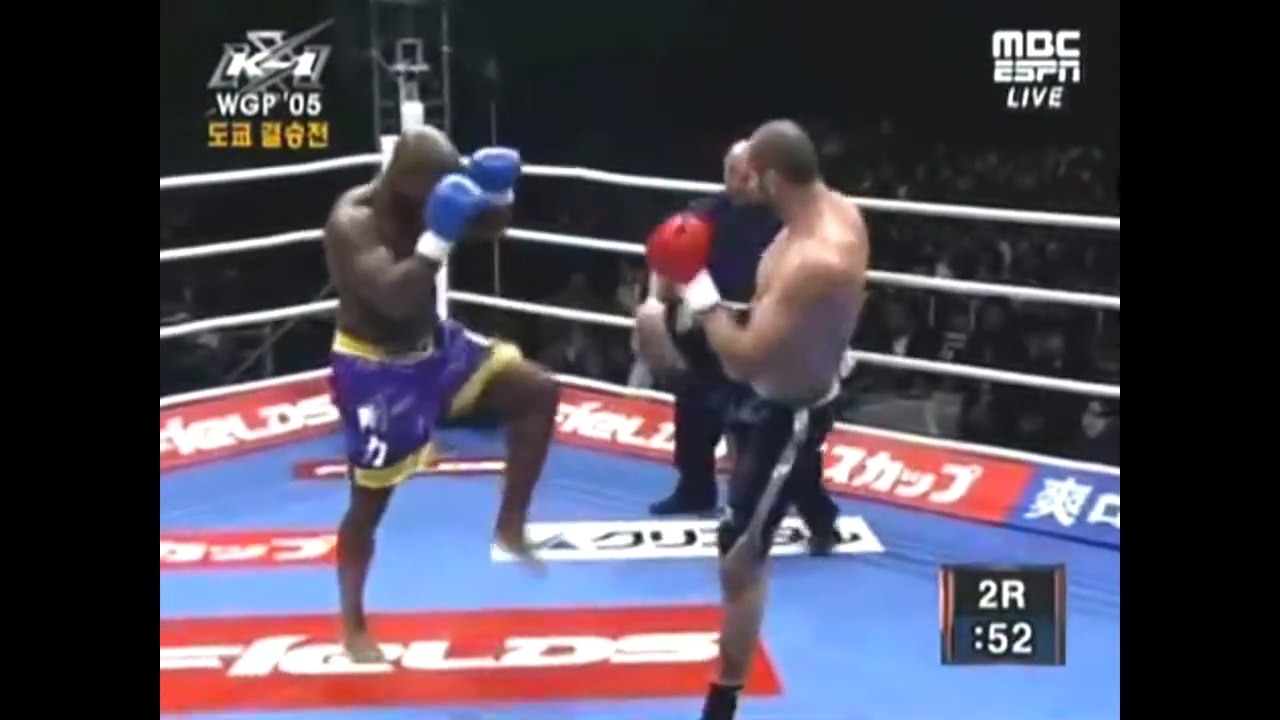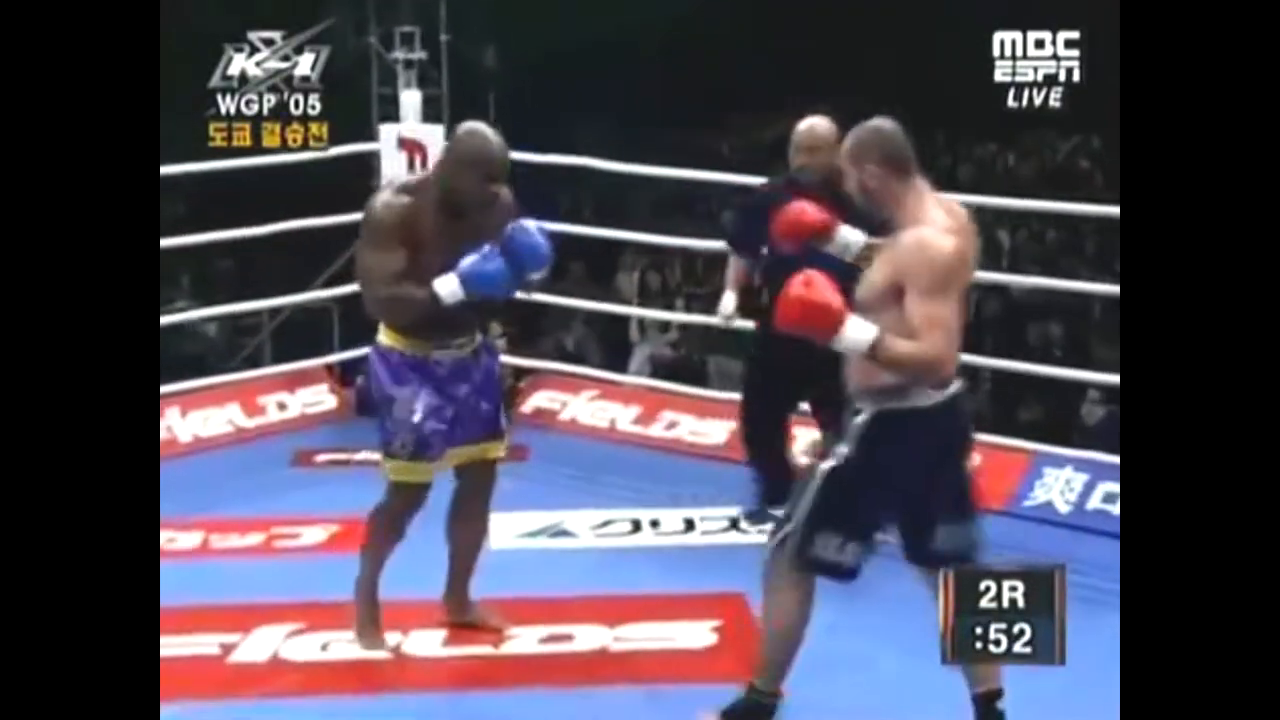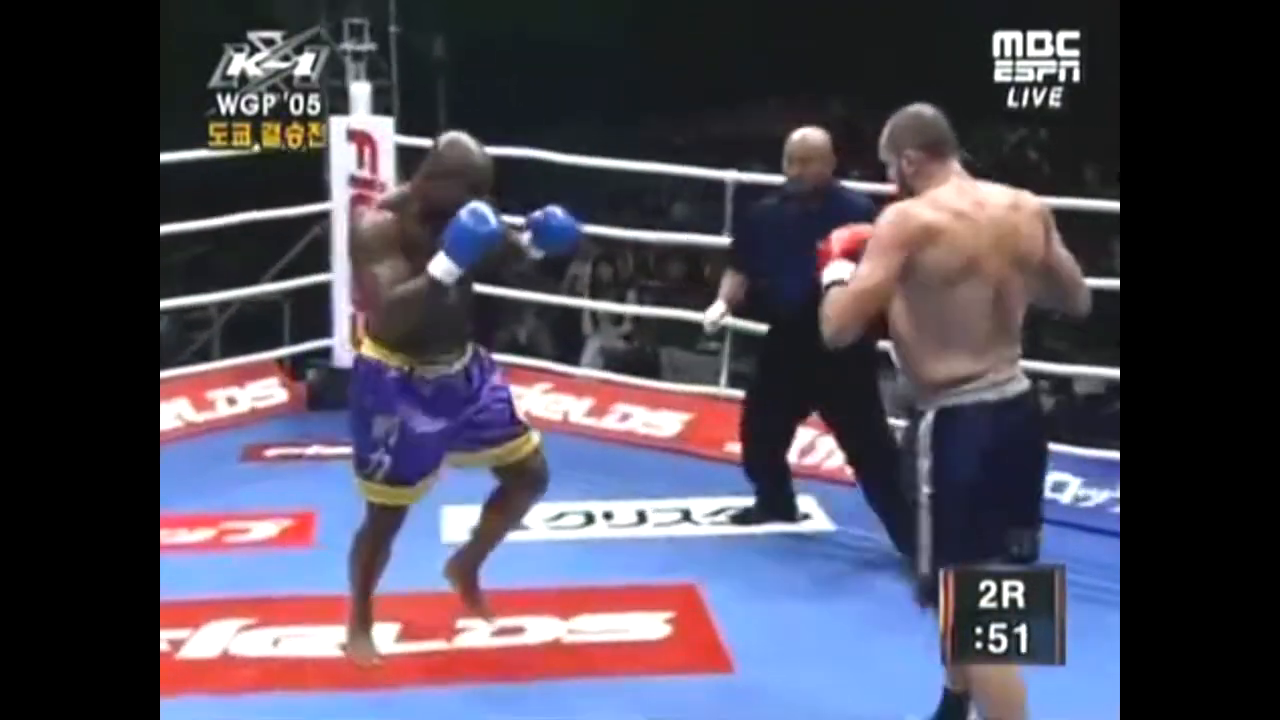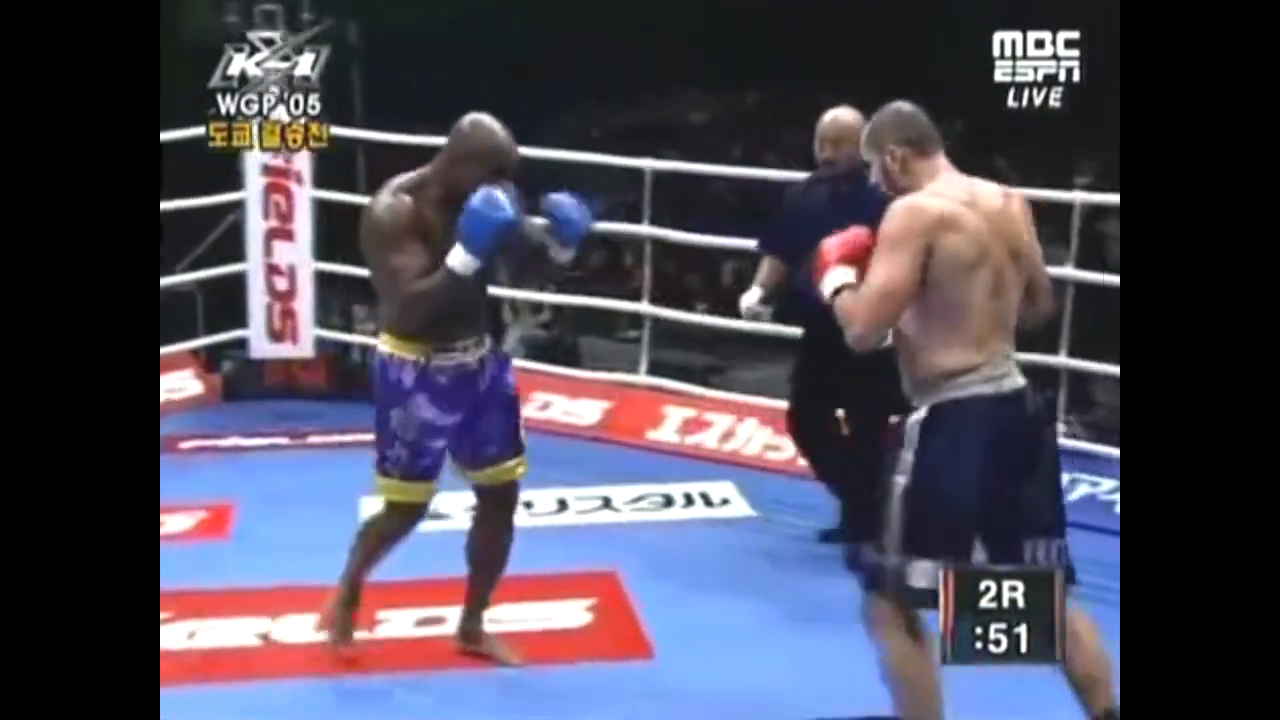
dt=0.4s
person 1, frame 1
left shoulder: (815, 262)
right shoulder: (837, 210)
left elbow: (740, 355)
left wrist: (695, 287)
left hip: (788, 413)
right hip: (780, 389)
left knee: (741, 560)
person 1, frame 2
left shoulder: (930, 246)
right shoulder: (948, 212)
left elbow: (936, 360)
left wrist: (847, 331)
right wrist: (836, 239)
left hip: (890, 427)
right hip: (938, 415)
left knee: (790, 564)
right knee: (954, 572)
person 1, frame 3
left shoulder: (909, 221)
right shoulder: (1029, 211)
left elbow: (837, 329)
right elbow: (1077, 302)
left wrist: (837, 269)
left hip: (953, 426)
right hip: (1016, 411)
person 1, frame 4
left shoulder: (914, 213)
right shoulder: (1010, 206)
left elbow: (864, 328)
left wrist: (835, 276)
left hip: (953, 422)
right hip: (1015, 408)
left knee: (887, 604)
person 2, frame 1
left shoulder: (428, 201)
right shoulder: (353, 220)
left elbow: (490, 224)
right elbow: (396, 298)
left wrist: (498, 189)
right wrist: (437, 235)
left hip: (433, 347)
right hip: (375, 369)
left knee: (536, 392)
right knee: (370, 500)
left ankle: (510, 522)
right ankle: (353, 625)
person 2, frame 2
left shoulder: (497, 204)
right shoulder: (394, 209)
left elbow: (514, 275)
right elbow: (379, 301)
left wrist: (532, 263)
right wrist: (453, 287)
left hip: (470, 354)
right hip: (410, 360)
left knee: (479, 478)
right knee: (408, 491)
left ankle: (458, 597)
right ankle: (367, 593)
person 2, frame 3
left shoulder: (469, 211)
right shoulder: (379, 226)
left elbow: (500, 242)
right elbow: (392, 313)
left wrist: (535, 238)
right wrist: (446, 264)
left hip: (463, 367)
right hip: (398, 379)
left knee: (530, 472)
right knee: (386, 514)
left ankle: (466, 565)
right ankle: (359, 621)
person 2, frame 4
left shoulder: (494, 198)
right shoulder: (395, 209)
left elbow: (531, 245)
right elbow: (410, 305)
left wrist: (561, 239)
right wrist: (466, 254)
left hip: (478, 362)
right hip: (413, 369)
left knee: (501, 498)
right knee: (406, 509)
left ankle: (472, 626)
right ankle: (348, 596)
person 3, frame 1
left shoulder: (783, 218)
right shoulder: (705, 213)
right wrist: (656, 298)
right hip: (712, 337)
right knee: (694, 418)
left ankle: (818, 514)
right ankle: (694, 493)
person 3, frame 2
left shoulder: (855, 203)
right shoulder: (771, 196)
right elbow: (744, 247)
right wrist: (731, 291)
left knee: (837, 425)
right knee: (760, 410)
right ankle: (774, 489)
person 3, frame 3
left shoulder: (855, 212)
right shoulder: (767, 213)
right elbow: (741, 266)
right wrist: (723, 303)
left hip: (843, 347)
right hip: (786, 341)
left knee: (868, 443)
right knee: (760, 424)
left ankle: (907, 532)
right ankle: (774, 500)
person 3, frame 4
left shoulder: (882, 197)
right shoulder: (804, 196)
right elbow: (778, 252)
right wrist: (760, 289)
right hip: (823, 330)
left knee: (868, 436)
right knee: (807, 422)
left ankle: (869, 524)
right ankle: (860, 512)
